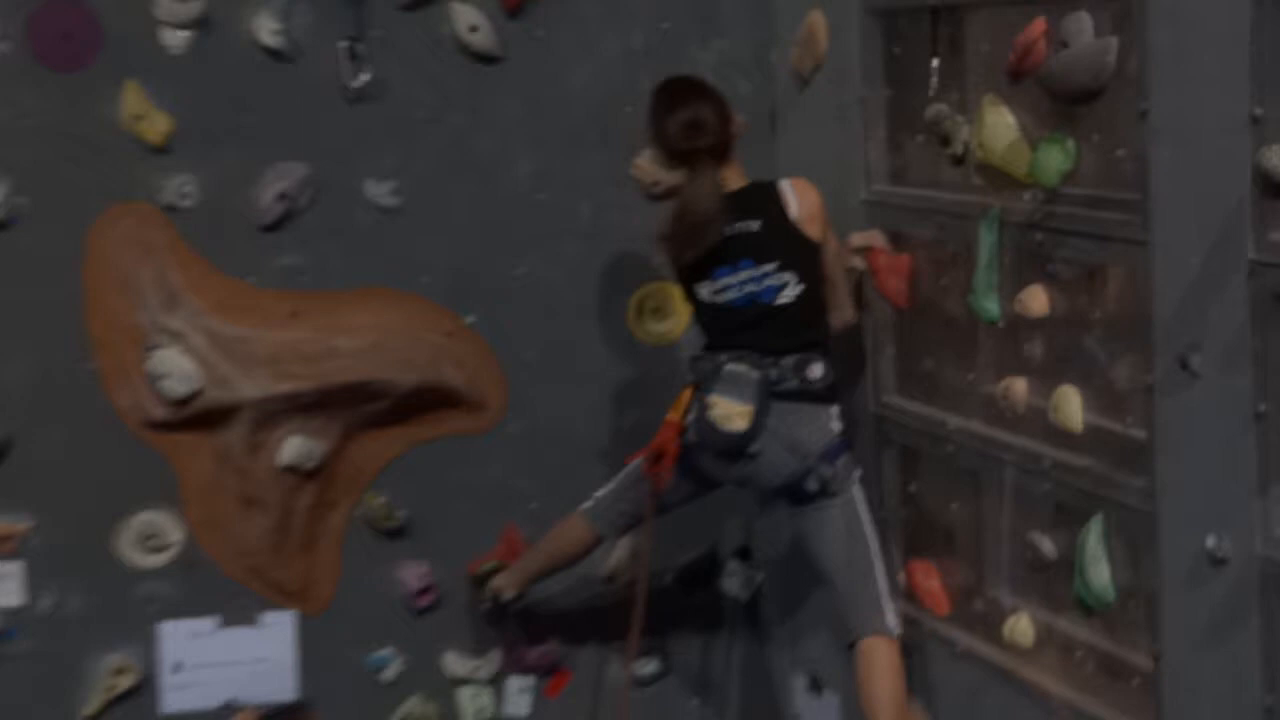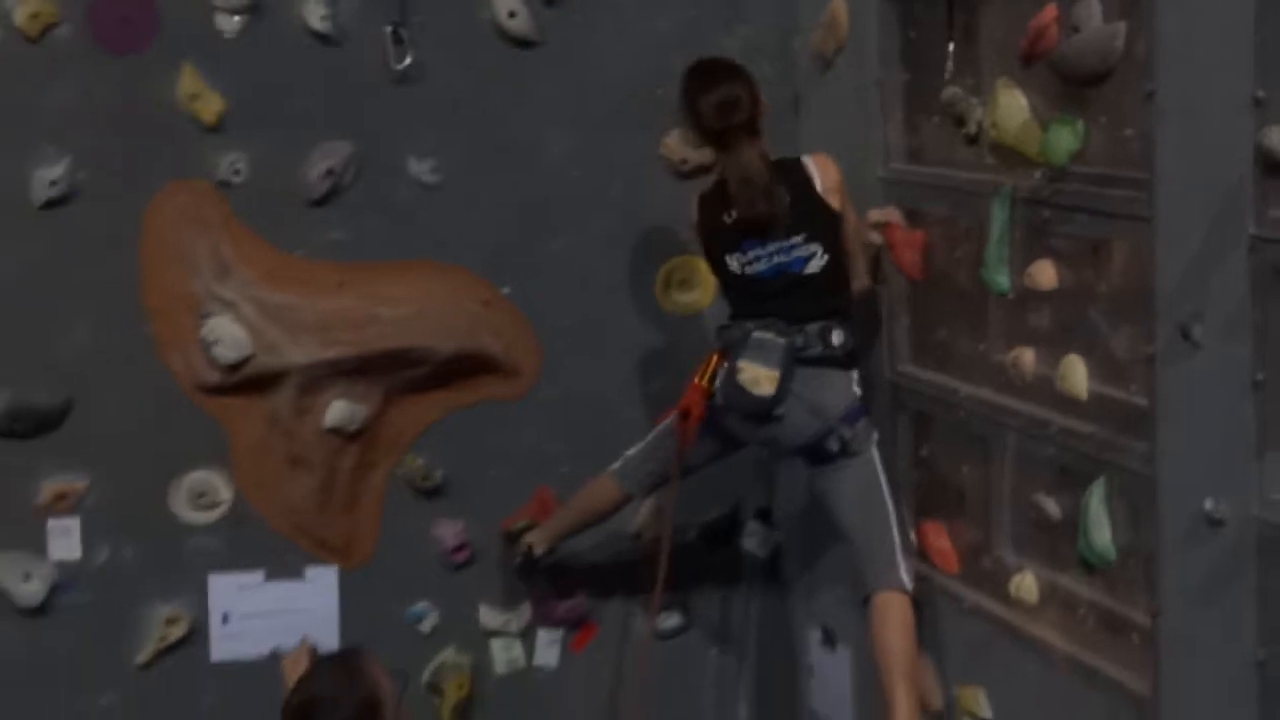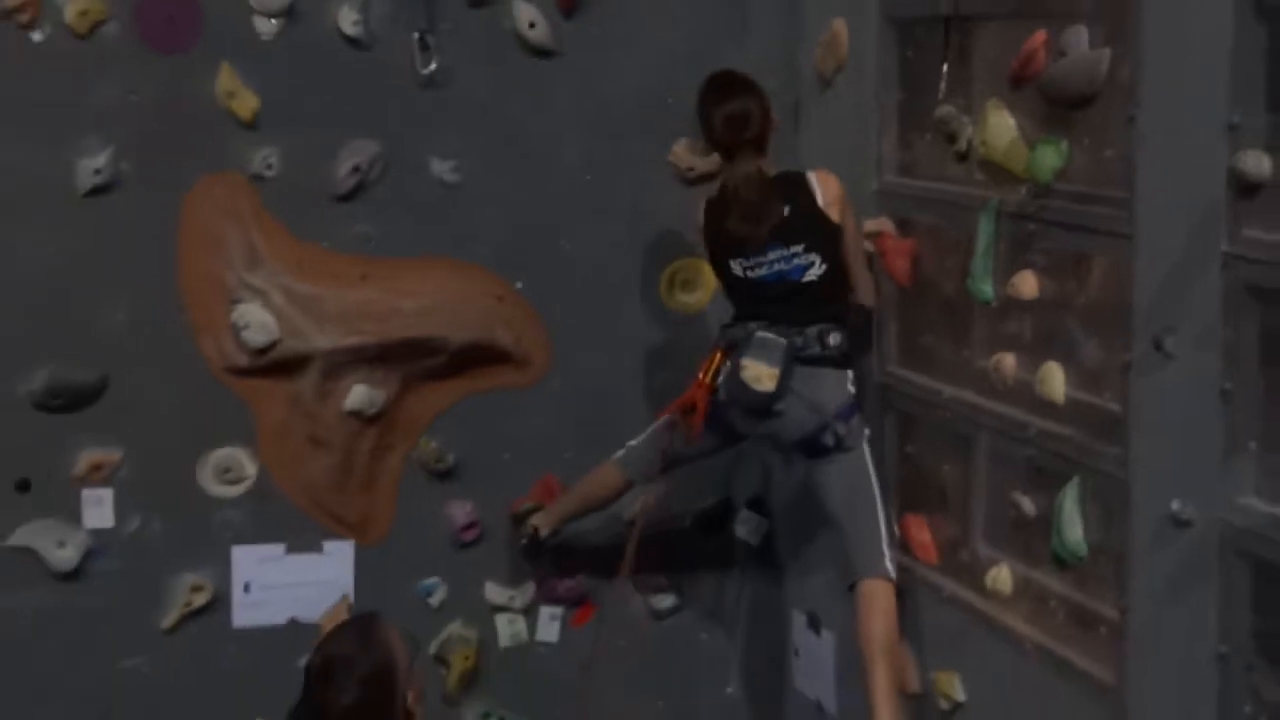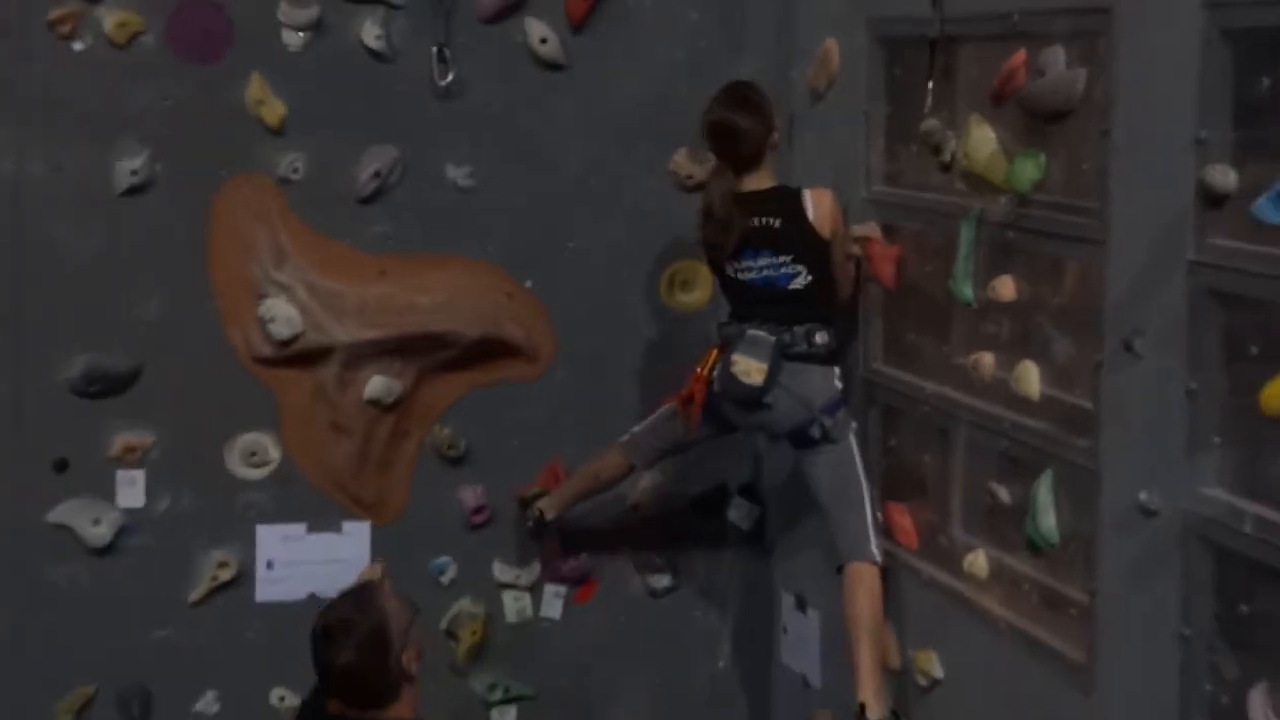
dt=0.2s
person 1, frame 1
left shoulder: (680, 231)
right shoulder: (798, 199)
right elbow: (843, 315)
left hip: (717, 420)
right hip: (802, 428)
left knee: (607, 511)
right knee: (873, 617)
left ankle: (505, 585)
person 1, frame 2
left shoulder: (706, 209)
right shoulder: (820, 173)
right elbow: (860, 280)
left hip: (742, 383)
right hip: (824, 393)
left knee: (635, 470)
right knee: (887, 572)
left ankle: (538, 540)
person 1, frame 3
left shoulder: (713, 213)
right shoulder: (822, 189)
right elbow: (864, 296)
left hip: (742, 378)
right hip: (820, 391)
left knee: (639, 457)
right knee: (872, 560)
left ankle: (542, 523)
person 1, frame 4
left shoulder: (714, 214)
right shoulder: (817, 204)
right elbow: (845, 293)
left hip: (735, 371)
right hip: (809, 384)
left knee: (639, 444)
right knee: (859, 545)
left ankle: (549, 506)
